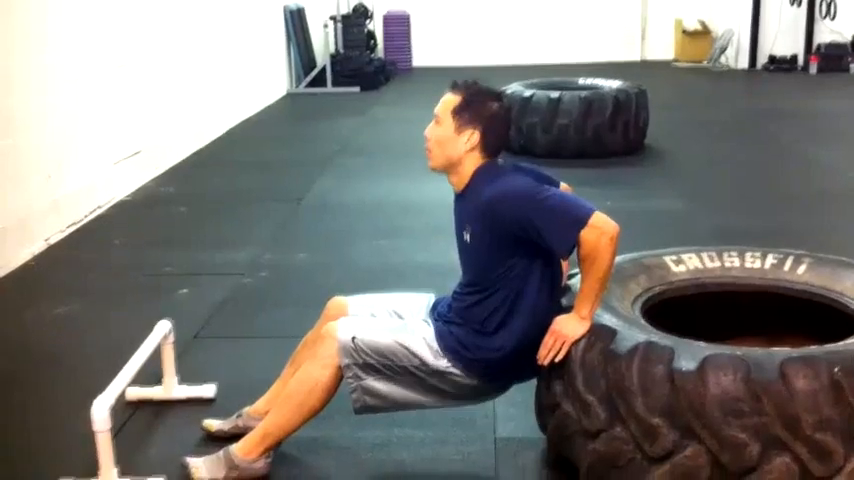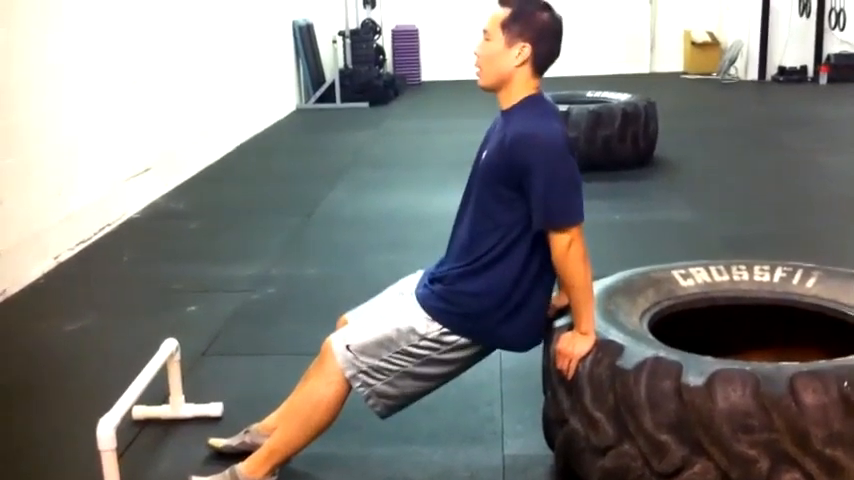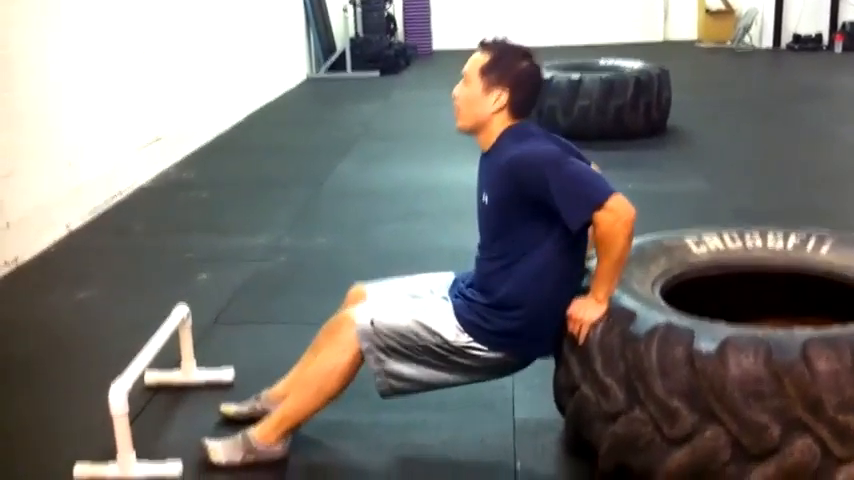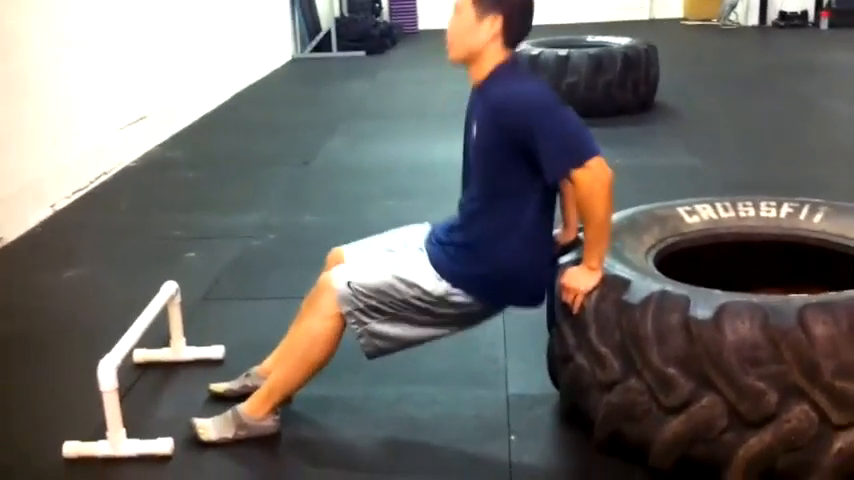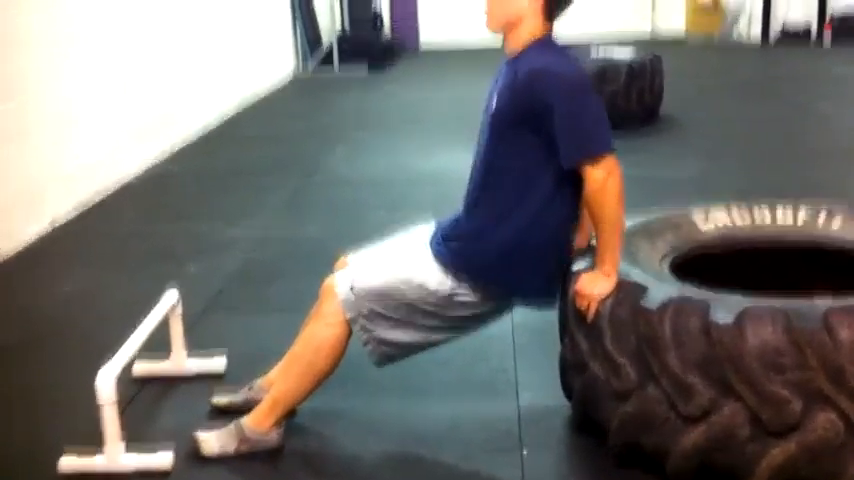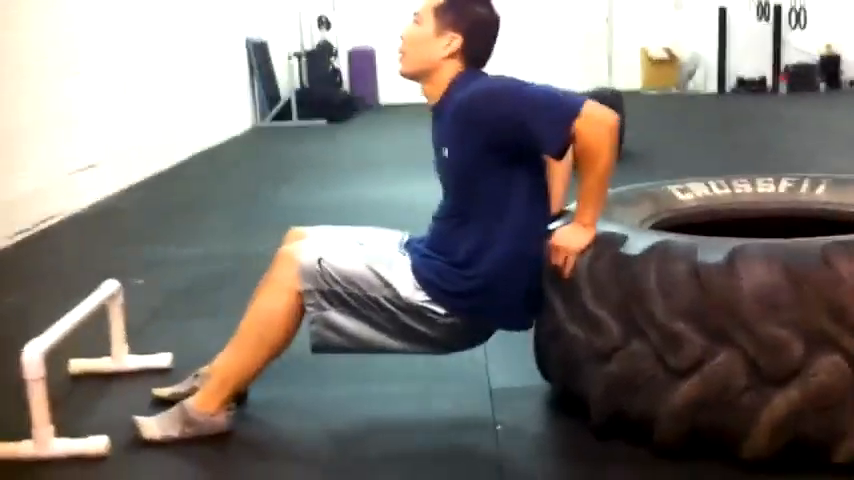
dt=0.7s
person 1, frame 1
left shoulder: (504, 196)
right shoulder: (486, 181)
left elbow: (602, 231)
right elbow: (562, 195)
left wrist: (580, 316)
right wrist: (549, 290)
left hip: (475, 351)
right hip: (458, 317)
left knee: (335, 339)
right knee: (337, 311)
right ankle: (258, 417)
person 1, frame 2
left shoulder: (537, 137)
right shoulder: (518, 120)
left elbow: (565, 237)
right elbow: (552, 226)
left wrist: (583, 331)
right wrist: (560, 295)
left hip: (466, 310)
right hip: (450, 283)
left knee: (340, 356)
right knee: (348, 330)
right ankle: (267, 433)
person 1, frame 3
left shoulder: (526, 159)
right shoulder: (514, 146)
left elbow: (618, 213)
right elbow: (585, 173)
left wrist: (596, 298)
right wrist: (559, 262)
left hip: (494, 327)
right hip: (479, 295)
left knee: (354, 324)
right knee: (359, 297)
left ankle: (265, 438)
right ankle: (277, 398)
person 1, frame 4
left shoulder: (517, 99)
right shoulder: (495, 89)
left elbow: (594, 173)
right elbow: (566, 155)
left wrist: (590, 266)
right wrist: (567, 232)
left hip: (475, 275)
right hip: (458, 246)
left knee: (335, 290)
right knee: (339, 261)
left ankle: (256, 412)
right ankle: (268, 374)
person 1, frame 5
left shoulder: (549, 75)
right shoulder: (526, 64)
left elbow: (603, 171)
right elbow: (579, 166)
left wrist: (605, 271)
right wrist: (573, 241)
left hip: (482, 268)
right hip: (464, 241)
left knee: (339, 296)
right knee: (347, 271)
left ankle: (259, 426)
right ankle: (273, 386)
person 1, frame 6
left shoulder: (483, 102)
right shoulder: (457, 103)
left elbow: (600, 124)
right elbow: (553, 131)
left wrist: (582, 226)
right wrist: (546, 217)
left hip: (454, 295)
right hip: (439, 262)
left knee: (296, 265)
right knee: (300, 242)
left ankle: (206, 408)
right ankle: (220, 375)
